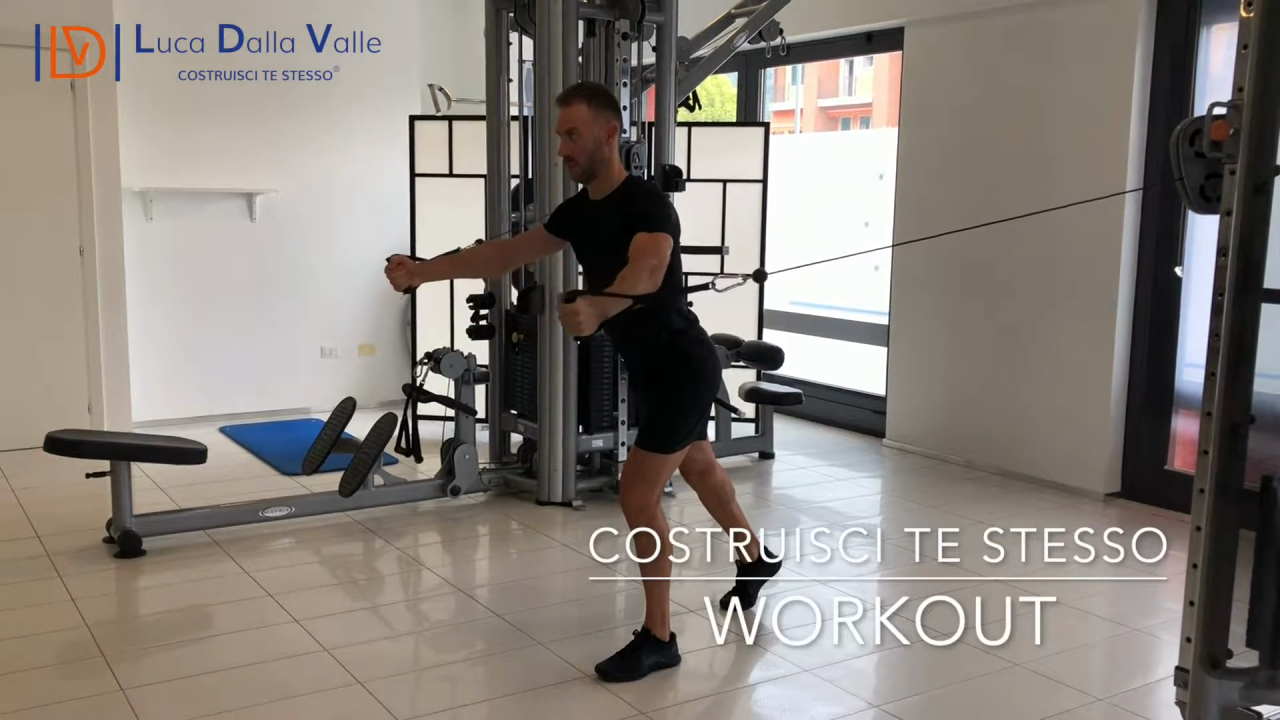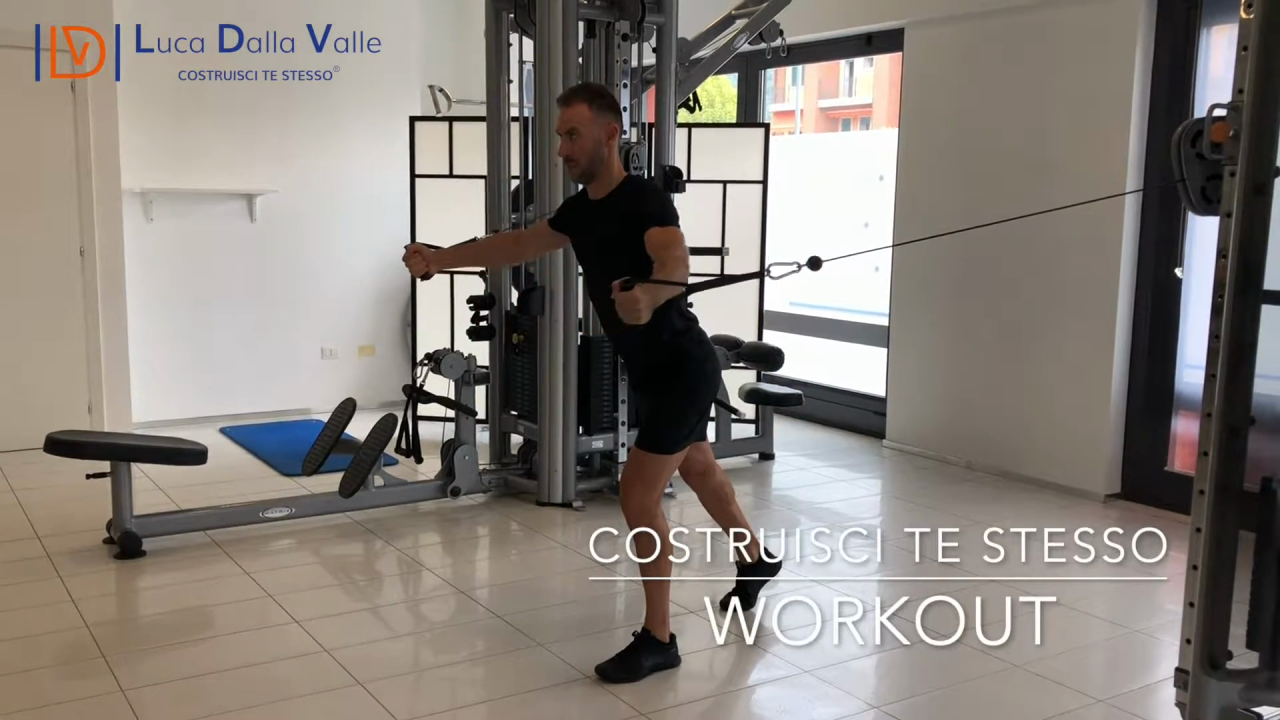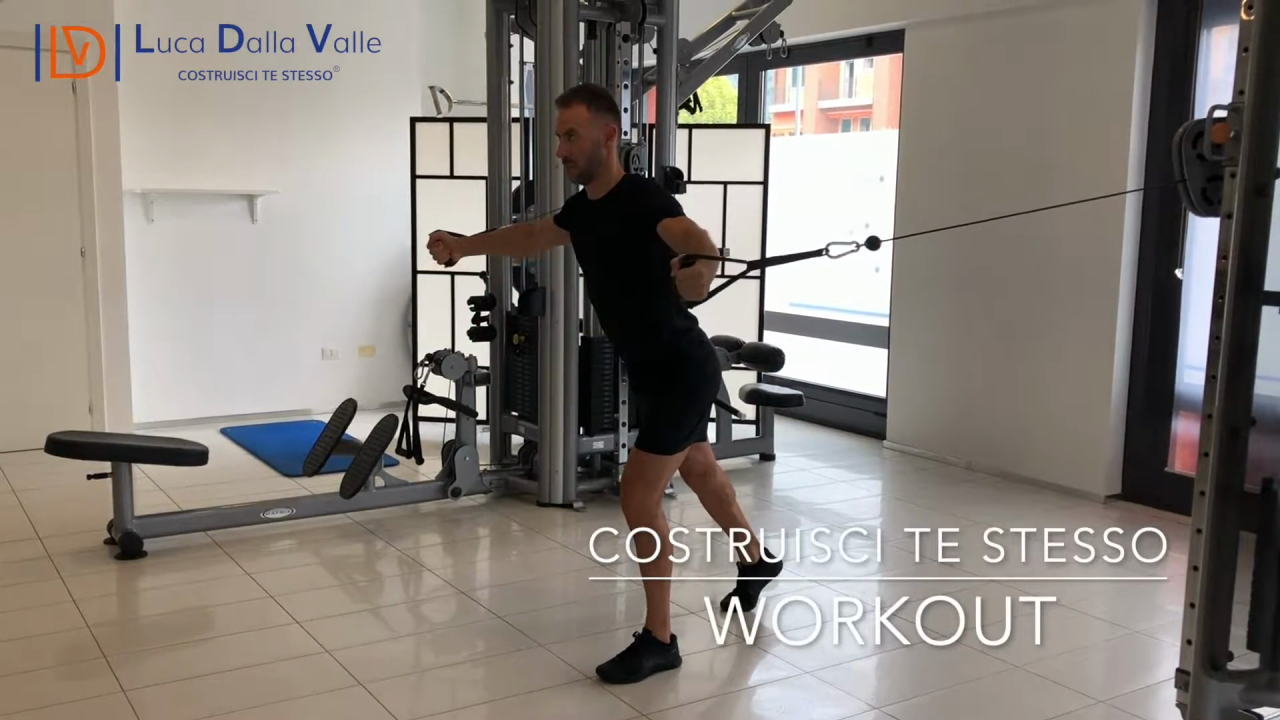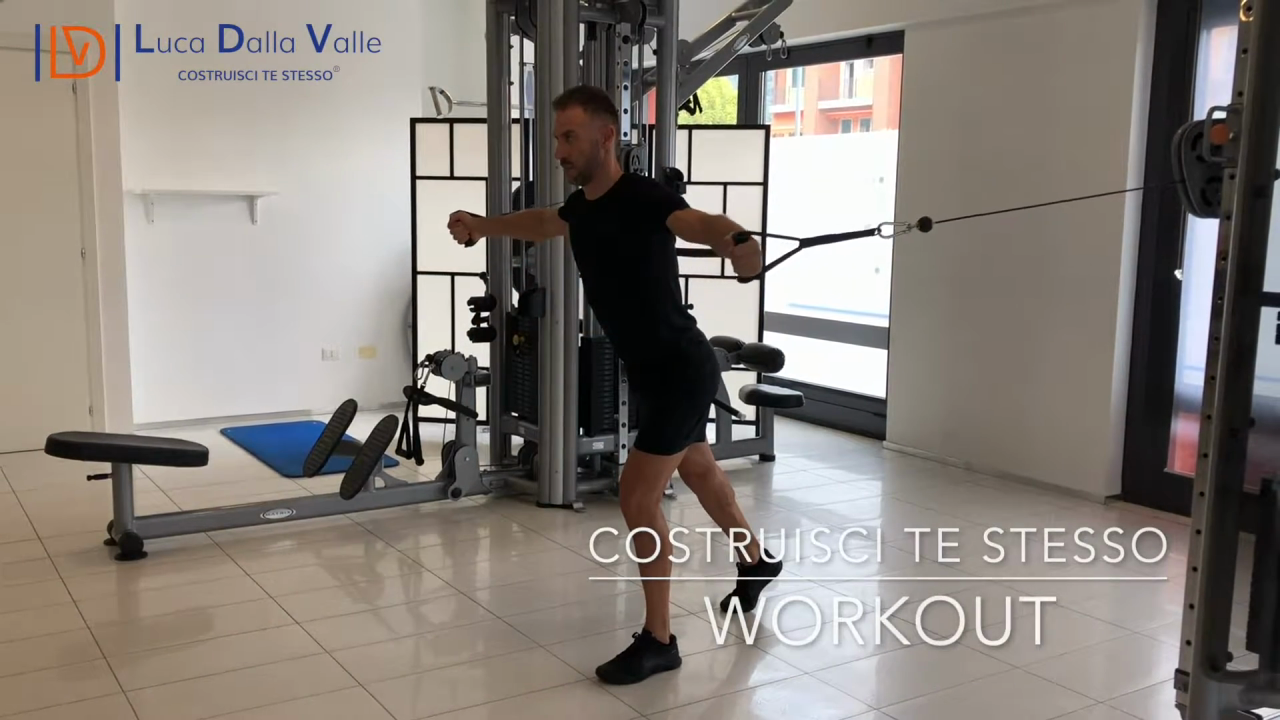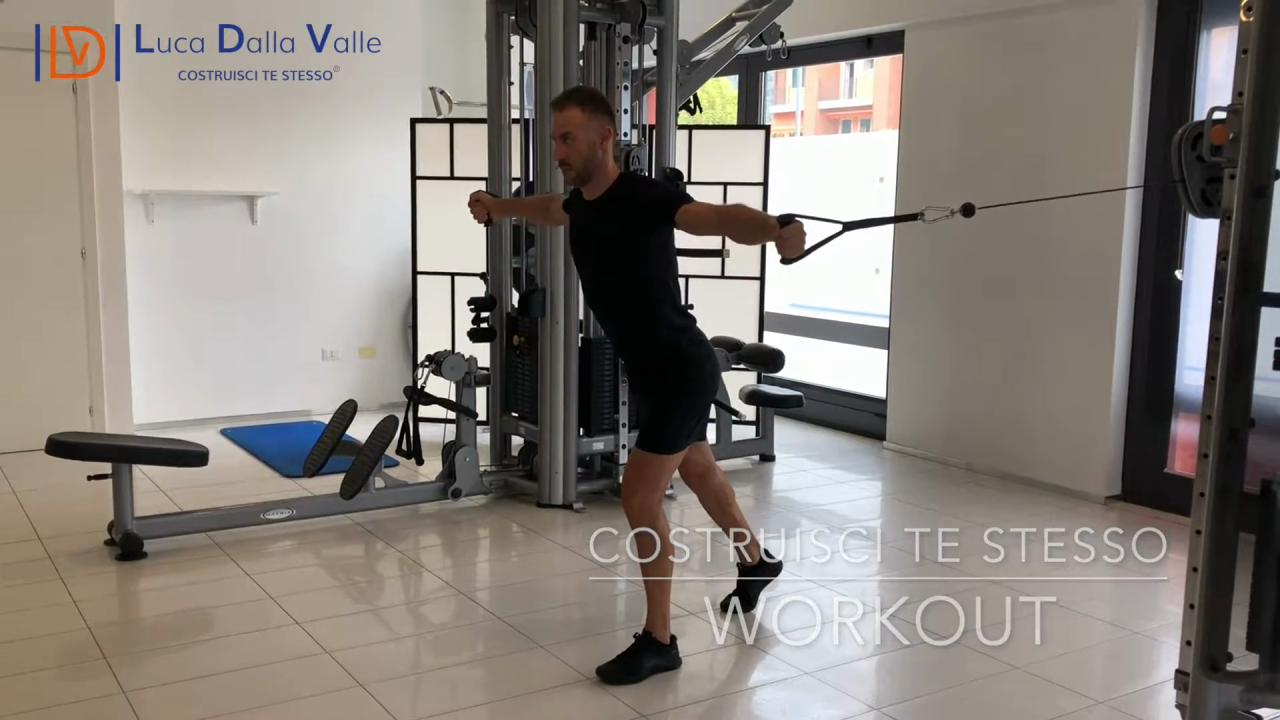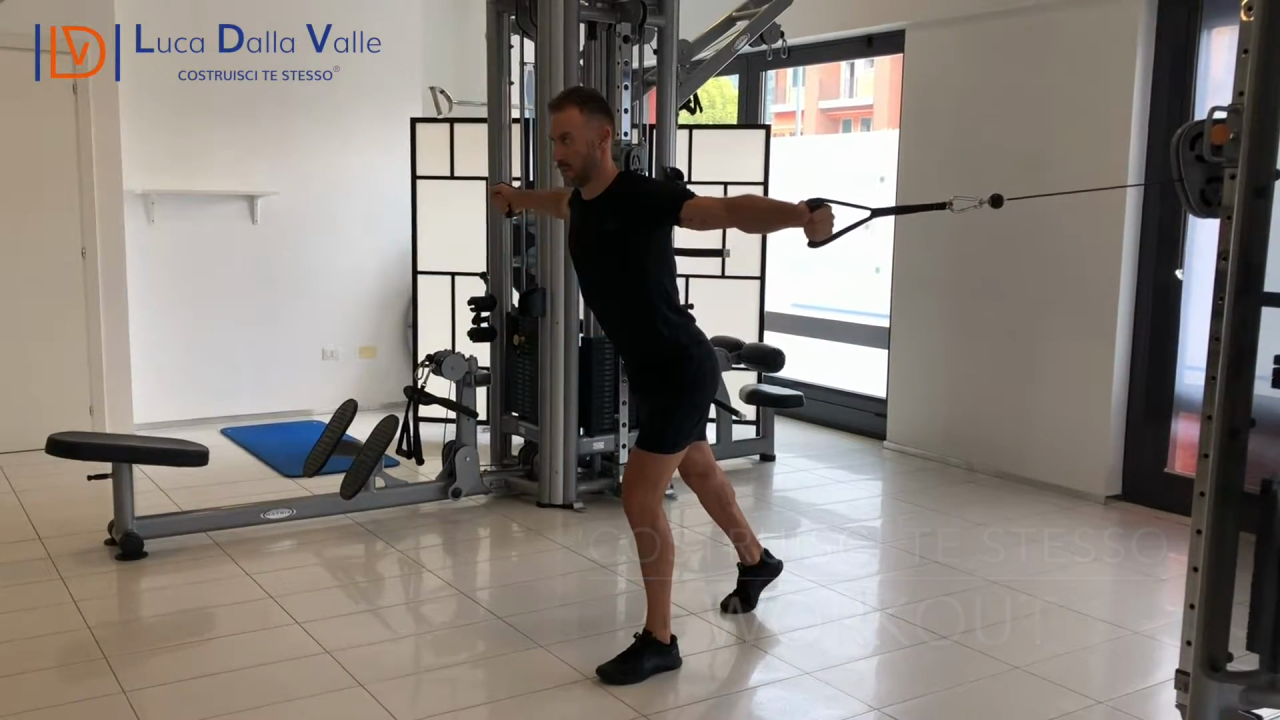
dt=0.3s
person 1, frame 1
left shoulder: (646, 204)
right shoulder: (579, 210)
left elbow: (647, 271)
right elbow: (508, 253)
left wrist: (596, 308)
right wrist: (424, 270)
left hip: (682, 368)
right hip: (650, 369)
left knee: (638, 496)
right knee: (699, 469)
left ankle: (657, 638)
right ankle: (755, 558)
person 1, frame 2
left shoulder: (644, 201)
right shoulder: (581, 207)
left elbow: (674, 258)
right elbow: (519, 245)
left wrist: (650, 292)
right wrist: (442, 259)
left hip: (682, 368)
right hip: (651, 370)
left knee: (638, 496)
right knee: (699, 470)
left ankle: (657, 639)
right ankle: (756, 561)
person 1, frame 3
left shoulder: (643, 200)
right shoulder: (584, 207)
left elbow: (692, 238)
right elbow: (531, 236)
left wrist: (697, 267)
right wrist: (464, 244)
left hip: (681, 369)
right hip: (652, 370)
left knee: (638, 497)
right knee: (700, 472)
left ankle: (658, 639)
right ankle: (756, 560)
person 1, frame 4
left shoulder: (642, 198)
right shoulder: (582, 204)
left elbow: (702, 223)
right elbow: (543, 223)
left wrist: (737, 244)
right wrist: (484, 226)
left hip: (680, 370)
right hip: (651, 369)
left knee: (637, 496)
right knee: (699, 471)
left ankle: (657, 640)
right ankle: (755, 561)
person 1, frame 5
left shoulder: (643, 197)
right shoulder: (584, 202)
left elbow: (717, 217)
right elbow: (550, 209)
left wrist: (774, 230)
right wrist: (501, 206)
left hip: (680, 369)
right hip: (648, 370)
left knee: (639, 496)
right knee: (698, 472)
left ankle: (658, 640)
right ankle: (755, 562)
person 1, frame 6
left shoulder: (642, 197)
right shoulder: (585, 200)
left elbow: (730, 210)
left wrist: (799, 214)
right wrist: (517, 198)
left hip: (680, 368)
right hip: (649, 368)
left knee: (640, 496)
right knee: (698, 471)
left ankle: (658, 640)
right ankle: (756, 561)
